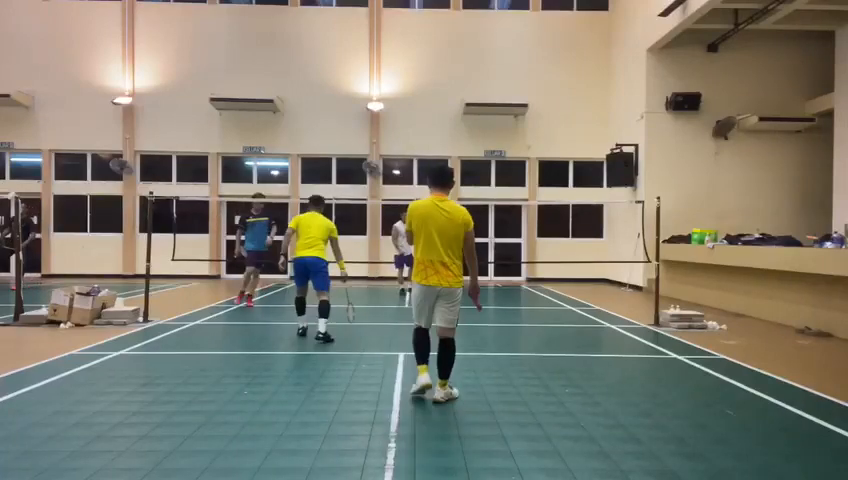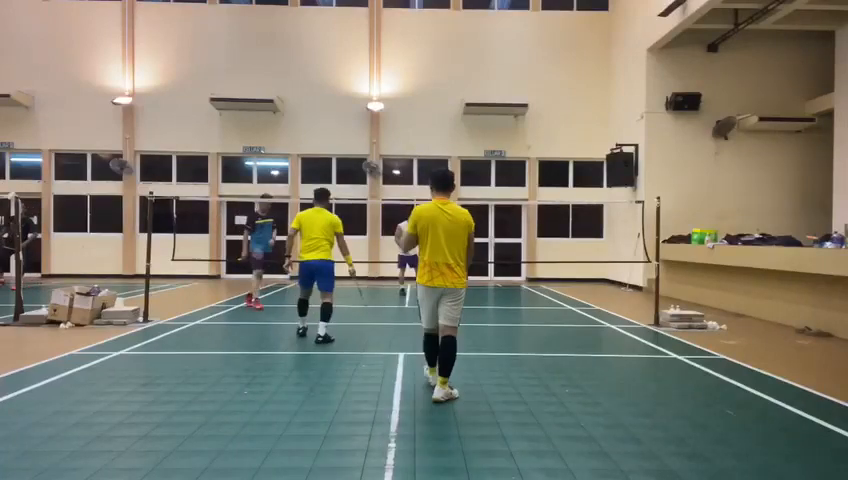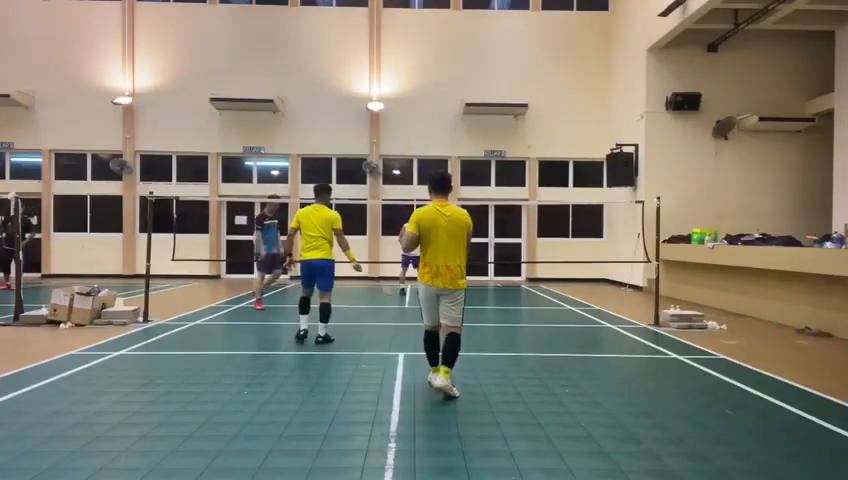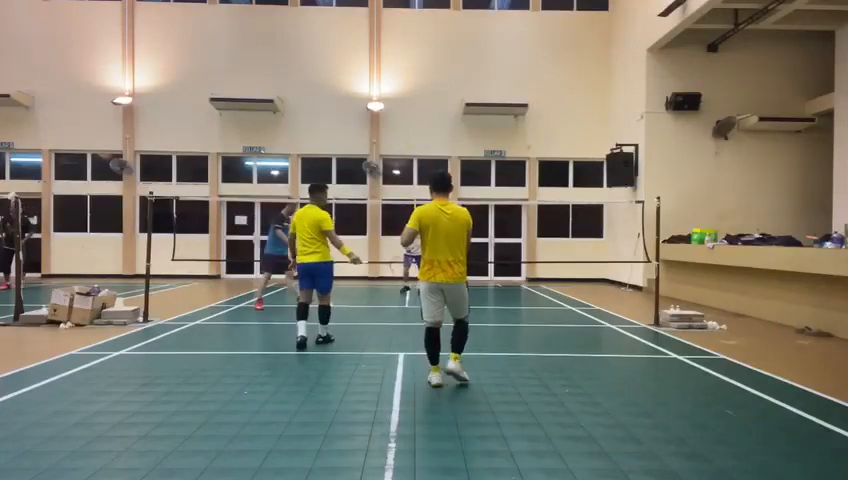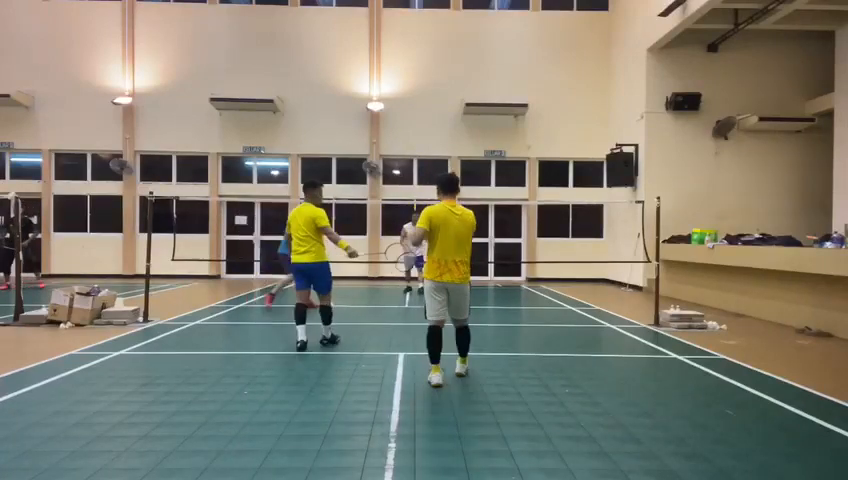
dt=0.2s
person 1, frame 1
left shoulder: (415, 208)
right shoulder: (462, 214)
right elbow: (470, 254)
right wrist: (474, 283)
left hip: (423, 280)
right hip: (451, 283)
left knee: (421, 327)
right knee: (447, 335)
left ankle: (423, 373)
right ankle: (443, 388)
person 1, frame 2
left shoulder: (419, 212)
right shoulder: (464, 215)
left elbow: (405, 246)
right elbow: (469, 251)
left hip: (428, 281)
right hip: (455, 283)
left knee: (430, 330)
right knee: (449, 333)
left ankle: (432, 373)
right ankle: (442, 387)
person 1, frame 3
left shoulder: (420, 215)
right shoulder: (464, 216)
left elbow: (407, 247)
left wrist: (405, 232)
left hip: (428, 281)
right hip: (455, 283)
left knee: (431, 328)
right knee: (453, 331)
left ankle: (435, 373)
right ankle: (444, 376)
person 1, frame 4
left shoulder: (421, 213)
right shoulder: (464, 214)
left elbow: (405, 241)
right elbow: (467, 246)
left wrist: (408, 230)
left hip: (429, 278)
right hip: (456, 278)
left knee: (432, 325)
right knee: (461, 320)
left ankle: (435, 372)
right ankle: (455, 360)
person 1, frame 5
left shoulder: (430, 212)
right shoulder: (469, 216)
left elbow: (415, 240)
left wrist: (415, 234)
left hip: (435, 277)
right hip: (460, 278)
left knee: (435, 324)
right knee: (461, 323)
left ankle: (435, 372)
right ankle: (462, 364)
person 2, frame 1
left shoulder: (299, 218)
right shoulder: (329, 223)
left elbow: (288, 235)
right elbow: (336, 248)
left wrist: (283, 255)
right wrist: (342, 268)
left hip: (300, 259)
right hip: (318, 260)
left knee: (300, 292)
right knee: (323, 295)
left ankle: (301, 326)
right ankle: (322, 330)
person 2, frame 2
left shoulder: (301, 216)
right shoulder: (334, 219)
left elbow: (290, 236)
right elbow: (341, 243)
left wrist: (288, 257)
right wrist: (350, 264)
left hip: (305, 261)
right hip: (324, 261)
left knee: (304, 295)
right knee: (327, 297)
left ankle: (302, 327)
right ankle: (321, 333)
person 2, frame 3
left shoulder: (301, 213)
right shoulder: (332, 215)
left elbow: (290, 235)
right elbow: (341, 239)
left wrist: (289, 256)
right wrist: (352, 259)
left hip: (306, 260)
right hip: (325, 260)
left knee: (306, 294)
right knee: (325, 297)
left ankle: (303, 328)
right ankle: (321, 334)
person 2, frame 4
left shoulder: (298, 215)
right shoulder: (322, 215)
left elbow: (291, 239)
right elbow: (332, 238)
left wrist: (294, 257)
right wrist: (349, 254)
left hip: (303, 262)
right hip: (322, 262)
left knee: (304, 300)
right knee: (324, 299)
left ankle: (301, 334)
right ankle: (322, 335)
person 2, frame 5
left shoulder: (293, 214)
right shoulder: (317, 212)
left elbow: (289, 239)
right elbow: (330, 234)
right wrist: (347, 247)
left hip: (297, 262)
right hip: (317, 262)
left knee: (301, 300)
right knee: (325, 299)
left ankle: (301, 339)
right ankle: (327, 335)
